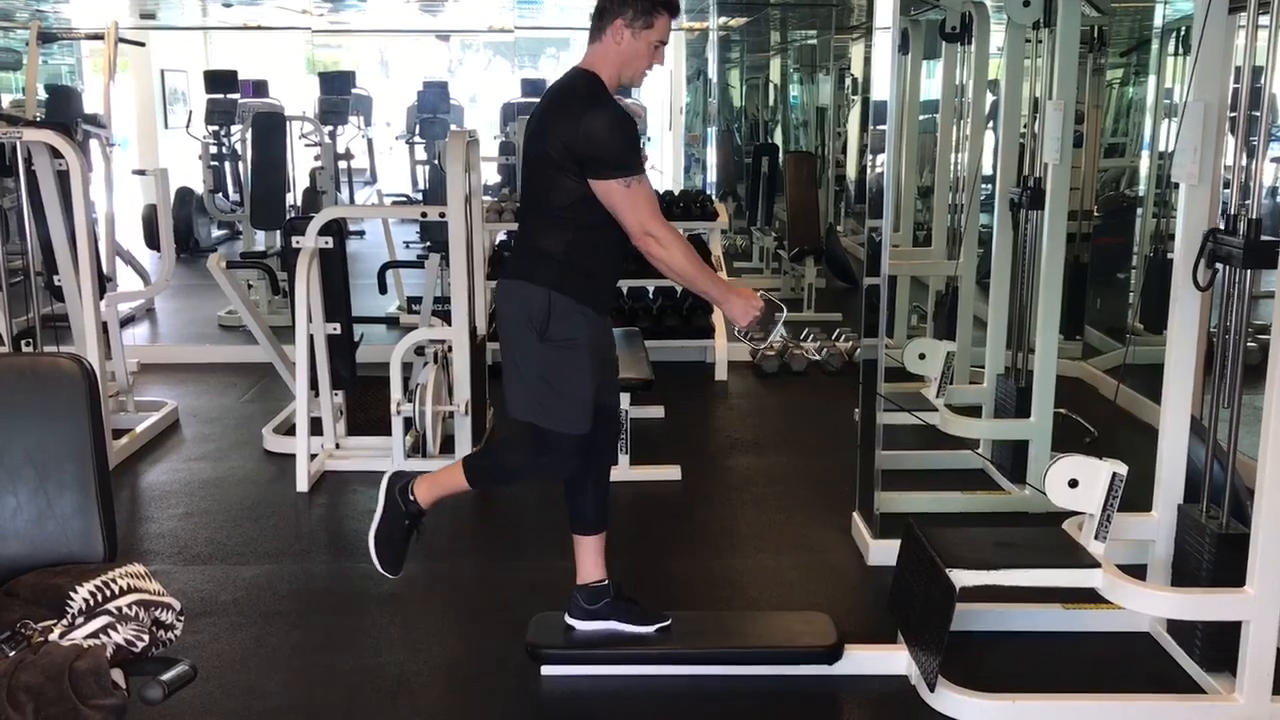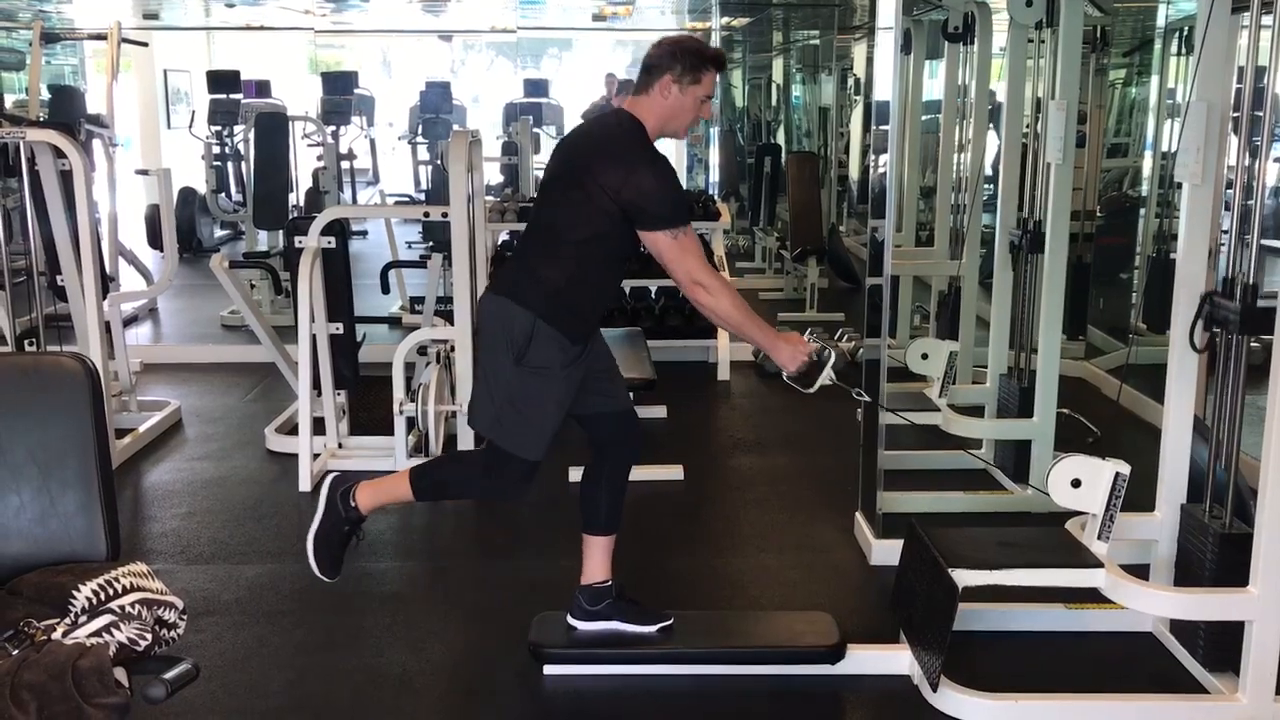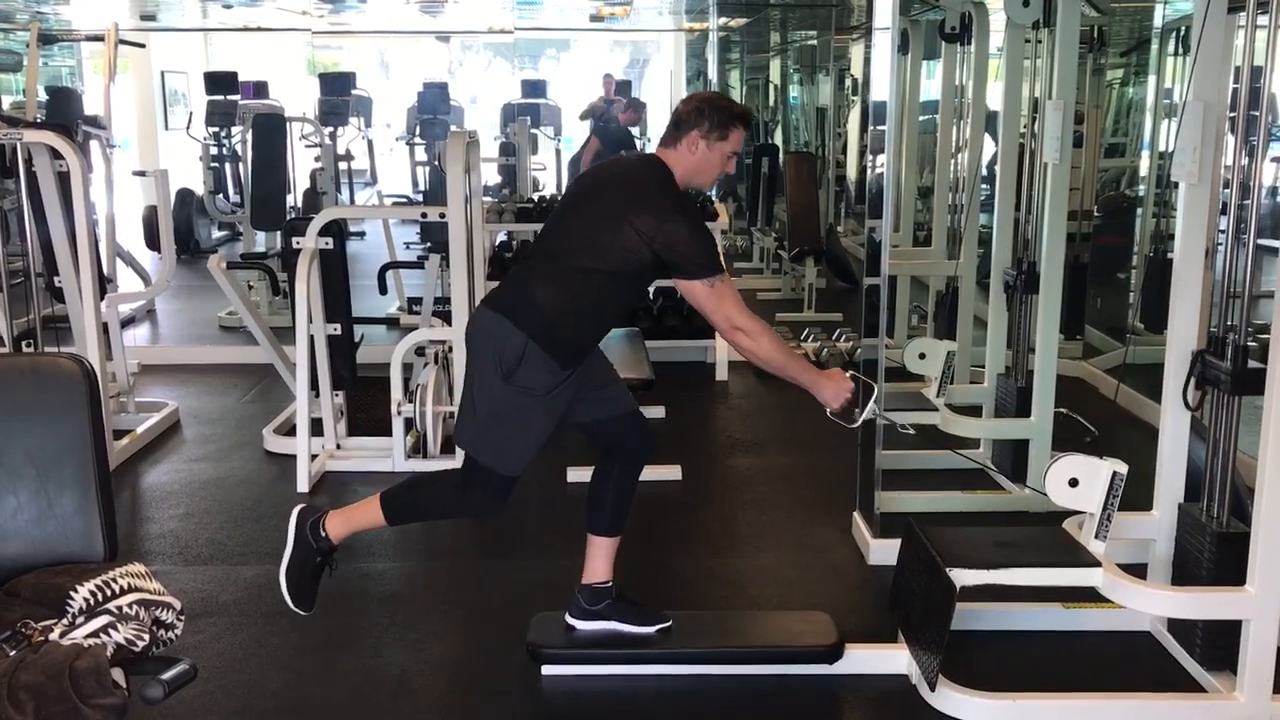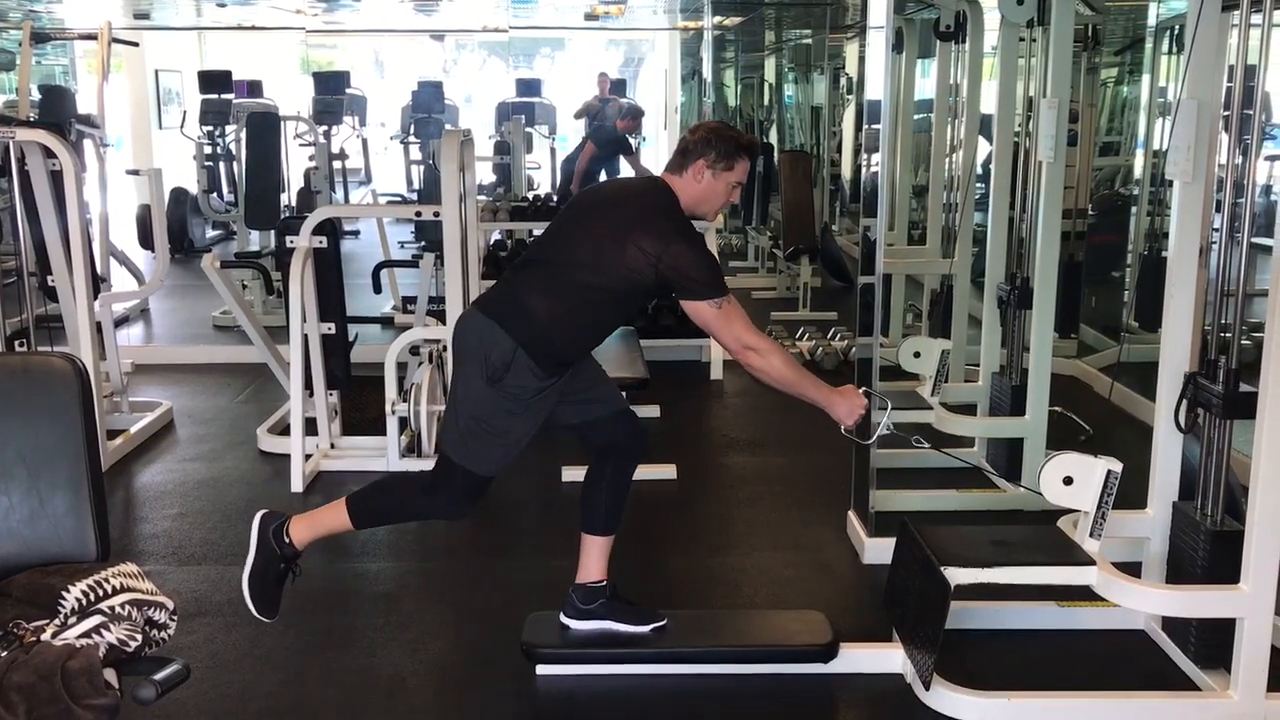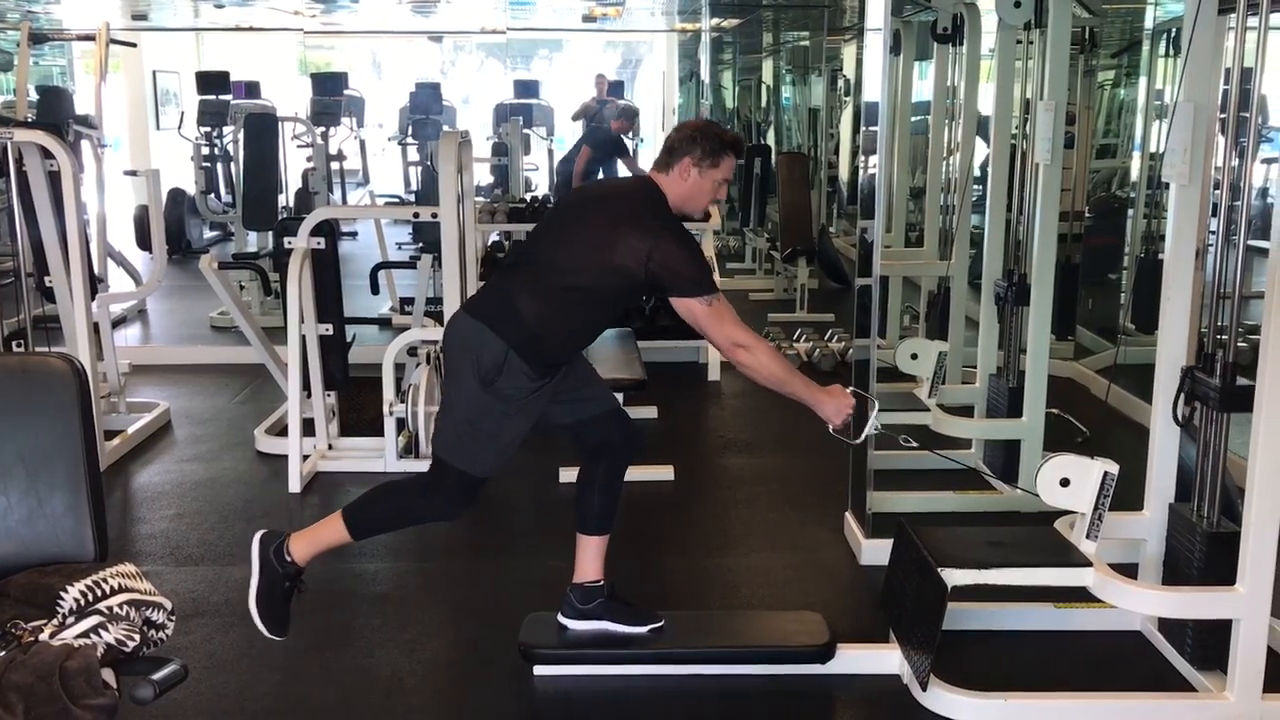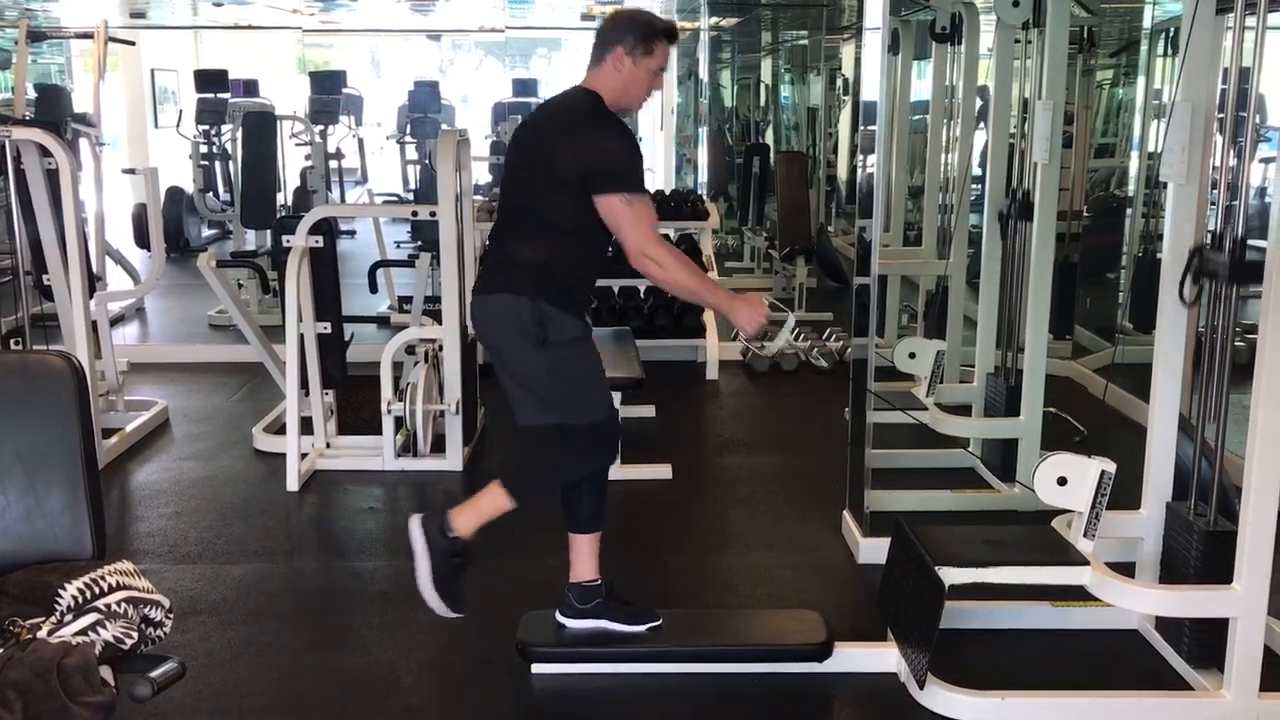
dt=0.5s
person 1, frame 1
left shoulder: (572, 99)
right shoulder: (597, 116)
right elbow: (649, 233)
right wrist: (727, 298)
left hip: (566, 298)
right hip: (549, 301)
left knee: (594, 437)
right knee: (554, 446)
left ankle: (592, 596)
right ankle: (410, 495)
person 1, frame 2
left shoulder: (602, 135)
right shoulder: (641, 167)
right elbow: (697, 282)
right wrist: (774, 344)
left hip: (557, 319)
right hip: (532, 324)
left knee: (618, 435)
right knee: (508, 468)
left ankle: (595, 595)
right ankle: (354, 500)
person 1, frame 3
left shoulder: (624, 175)
right shoulder: (671, 217)
right elbow: (738, 327)
right wrist: (818, 382)
left hip: (550, 337)
right hip: (521, 344)
left knee: (628, 439)
right knee: (483, 487)
left ankle: (593, 598)
right ankle: (322, 530)
person 1, frame 4
left shoulder: (625, 197)
right shoulder: (674, 241)
right elbow: (748, 348)
right wrist: (832, 400)
left hip: (536, 344)
right hip: (508, 352)
left knee: (621, 439)
right knee: (454, 489)
left ankle: (588, 595)
right ankle: (286, 535)
person 1, frame 5
left shoulder: (612, 197)
right shoulder: (661, 238)
right elbow: (737, 344)
right wrist: (819, 398)
left hip: (531, 347)
right hip: (498, 353)
left knee: (612, 438)
right knee: (451, 488)
left ankle: (586, 596)
right ankle: (289, 554)
person 1, frame 6
left shoulder: (554, 118)
right shoulder: (603, 136)
right elbow: (647, 253)
left wrist: (573, 308)
right wrist: (731, 306)
left hip: (531, 300)
right hip: (529, 309)
left knee: (594, 435)
right knee: (583, 440)
left ankle: (584, 594)
right ankle: (451, 530)
